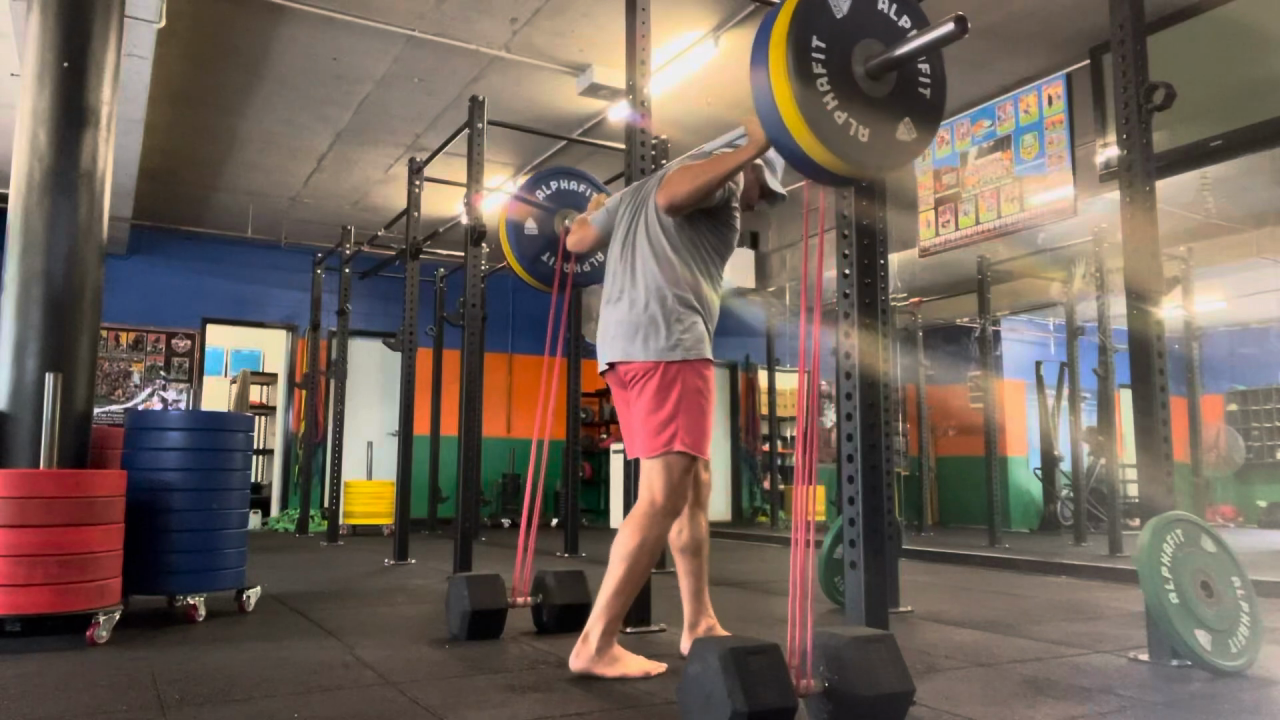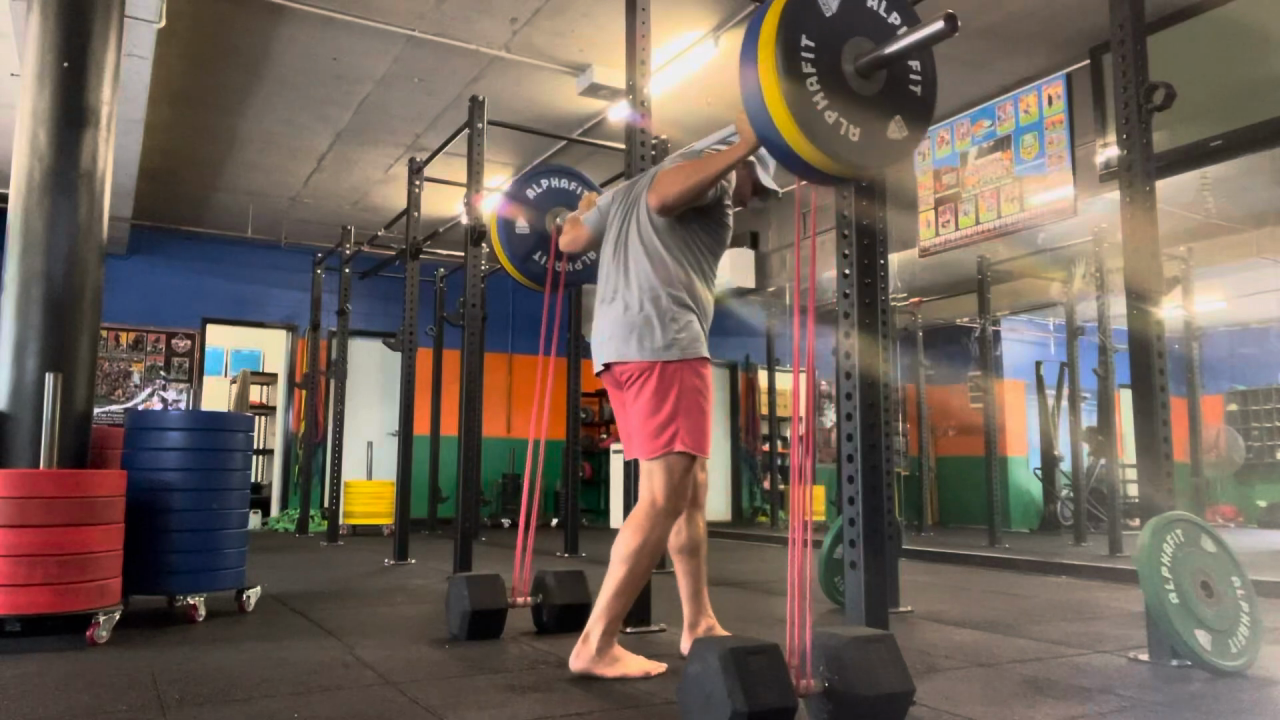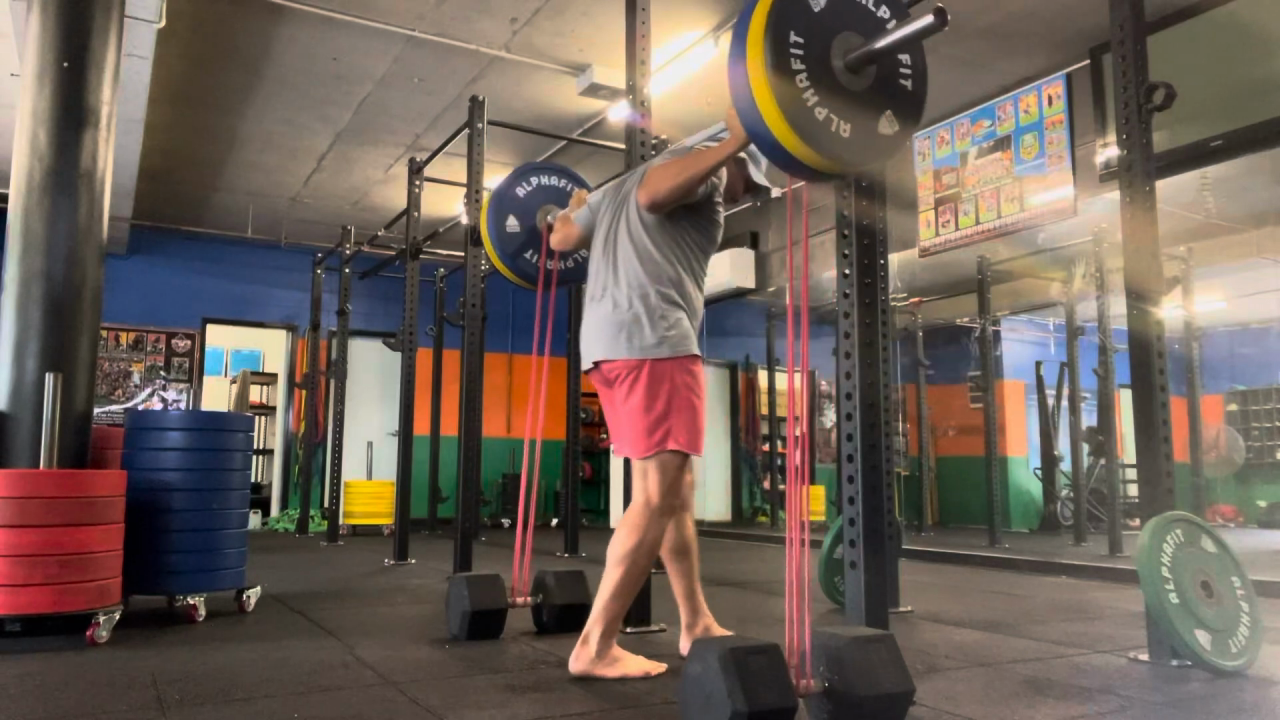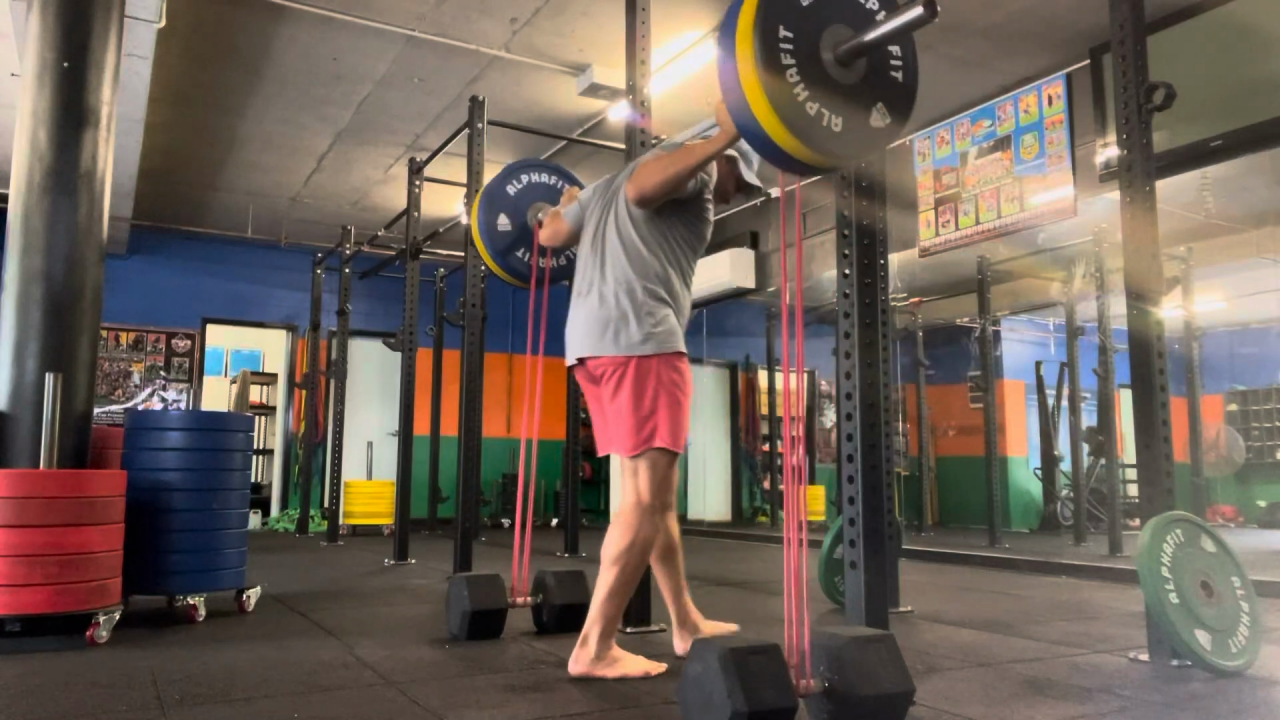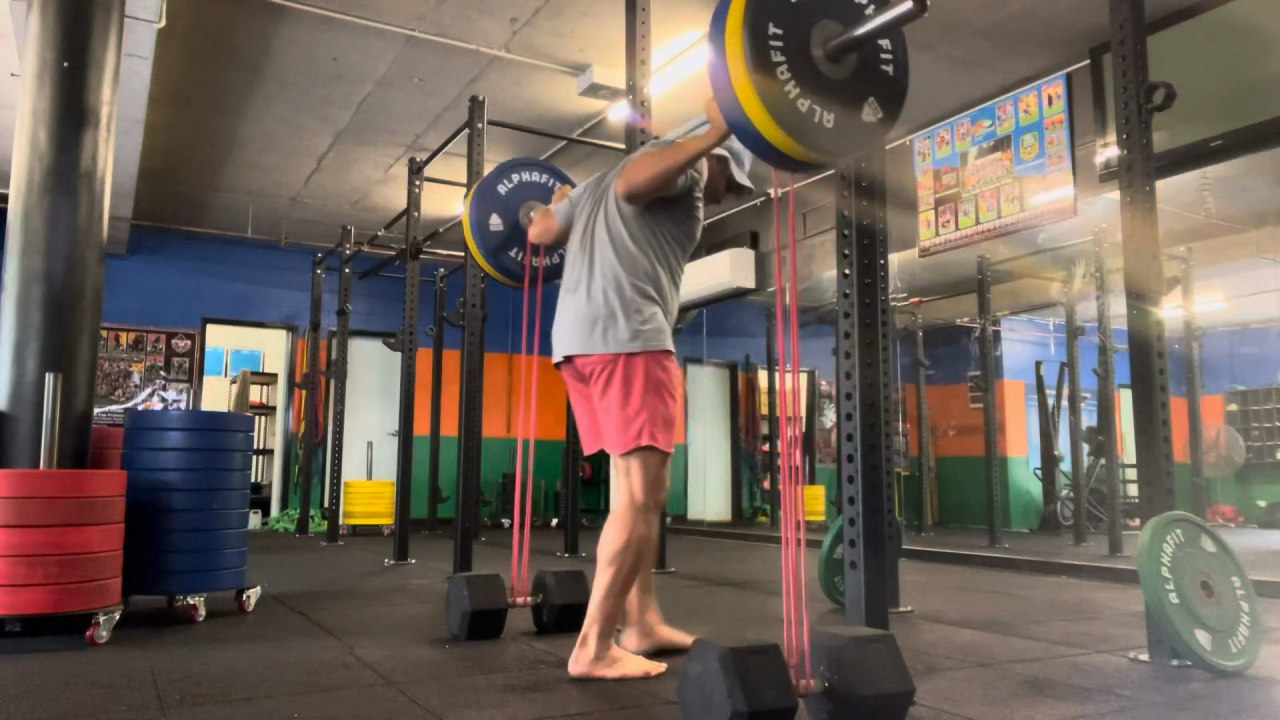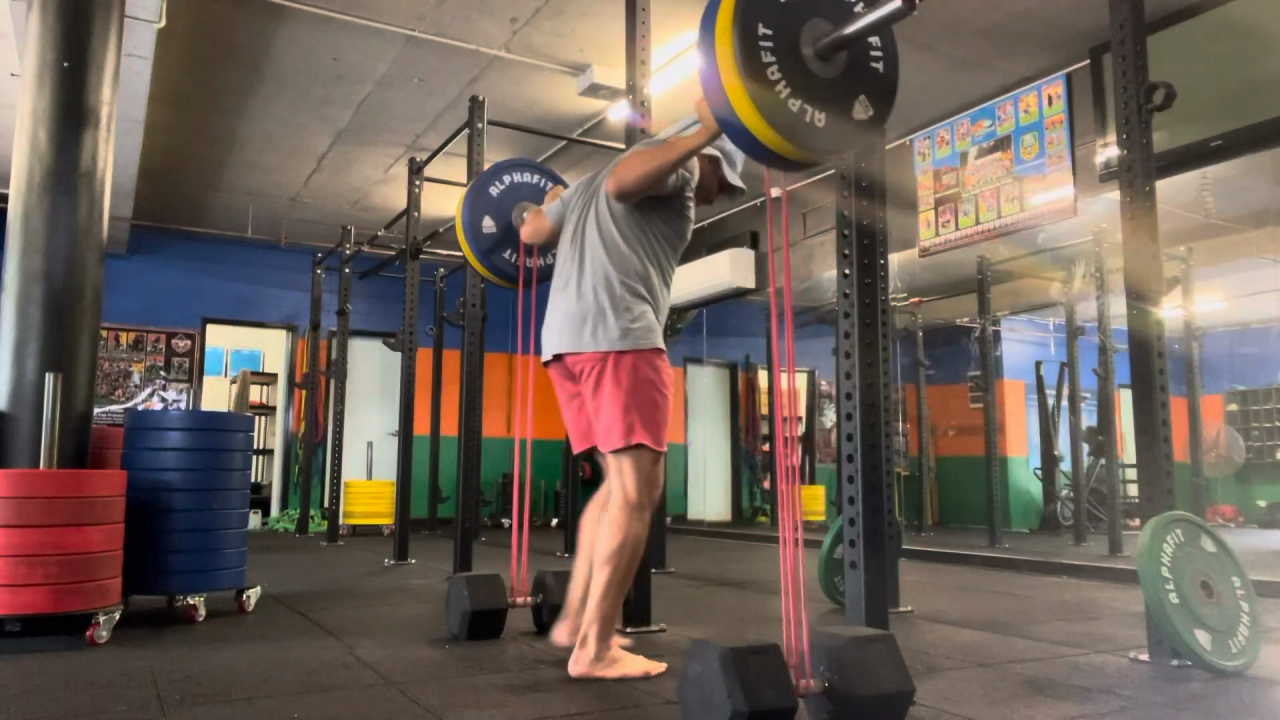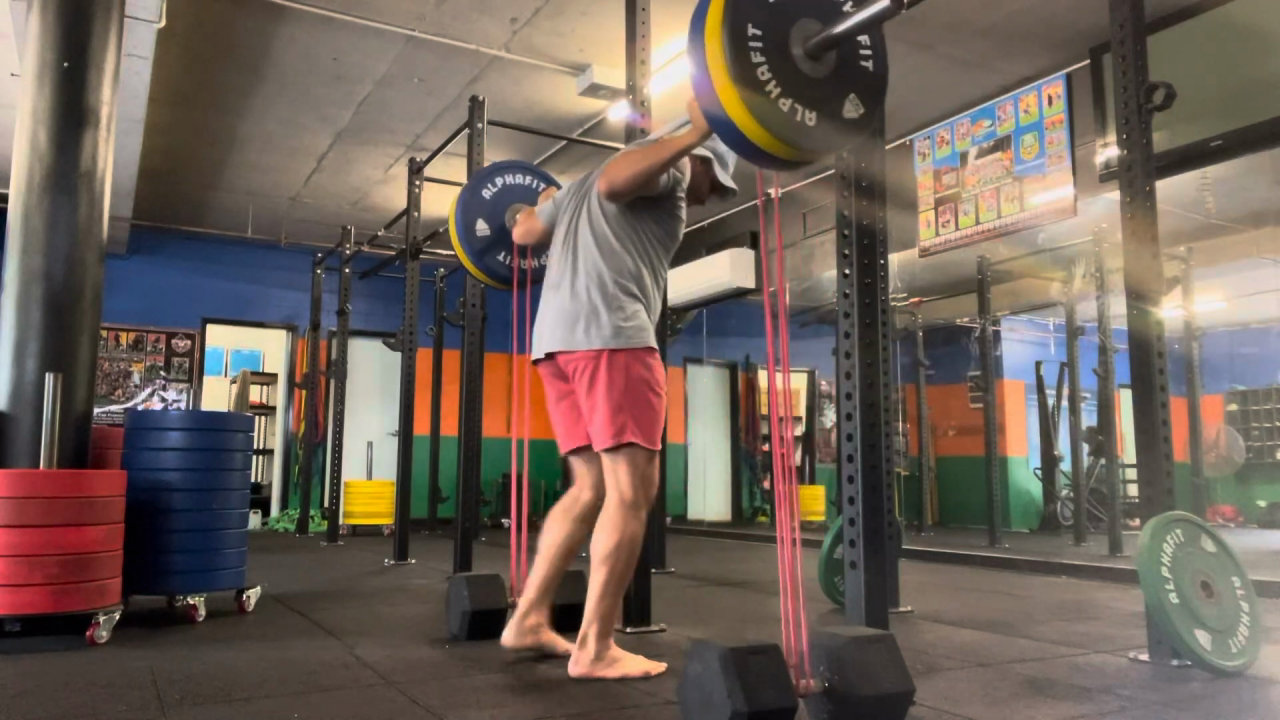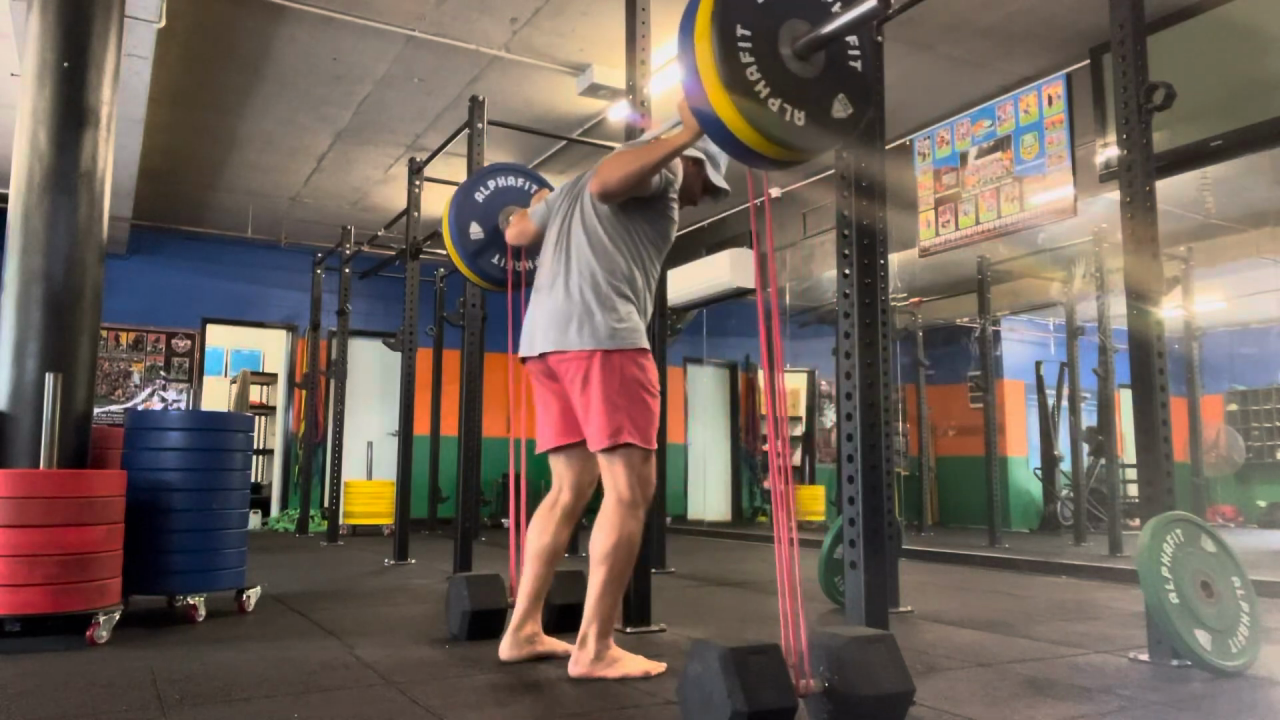
dt=0.1s
person 1, frame 1
left shoulder: (637, 191)
right shoulder: (719, 171)
left elbow: (577, 239)
right elbow: (674, 195)
left wrist: (595, 211)
right wrist: (755, 143)
left hip: (624, 346)
right hip: (667, 343)
left knee: (693, 486)
right knee: (664, 496)
left ankle: (700, 625)
right ankle: (596, 643)
person 1, frame 2
left shoulder: (628, 189)
right shoulder: (710, 168)
left elbow: (570, 239)
right elbow: (665, 196)
left wrist: (585, 210)
right wrist: (747, 143)
left hip: (618, 346)
right hip: (662, 343)
left knee: (689, 488)
right knee: (663, 497)
left ankle: (700, 624)
right ankle: (596, 644)
person 1, frame 3
left shoulder: (619, 187)
right shoulder: (700, 165)
left elbow: (561, 237)
right elbow: (654, 193)
left wrist: (577, 207)
right wrist: (736, 139)
left hip: (608, 345)
right hip: (653, 341)
left knee: (675, 489)
right knee: (657, 496)
left ankle: (698, 624)
right ankle: (596, 646)
person 1, frame 4
left shoulder: (609, 183)
right shoulder: (696, 164)
left elbow: (549, 234)
right elbow: (643, 188)
left wrist: (568, 203)
right wrist: (726, 134)
left hip: (592, 341)
right hip: (639, 338)
left knee: (653, 488)
right knee: (650, 492)
left ankle: (685, 619)
right ankle: (595, 647)
person 1, frame 5
left shoulder: (599, 181)
right shoulder: (688, 162)
left elbow: (540, 231)
right elbow: (633, 183)
left wrist: (560, 201)
right wrist: (716, 130)
left hip: (579, 339)
right hip: (627, 335)
left knee: (641, 486)
right knee: (642, 491)
left ankle: (640, 620)
right ankle: (595, 647)
person 1, frame 6
left shoulder: (588, 185)
right shoulder: (677, 164)
left elbow: (531, 231)
right elbow: (623, 181)
left wrist: (548, 202)
right wrist: (707, 130)
left hip: (566, 337)
right hip: (617, 334)
left knee: (621, 484)
right knee: (638, 489)
left ankle: (576, 615)
right ankle: (594, 647)
person 1, frame 7
left shoulder: (581, 187)
right shoulder: (672, 165)
left elbow: (524, 231)
right elbow: (614, 181)
left wrist: (542, 202)
right wrist: (698, 130)
left hip: (558, 337)
right hip: (609, 332)
left knee: (595, 485)
right knee: (633, 488)
left ankle: (528, 619)
right ankle: (595, 648)
person 1, frame 8
left shoulder: (574, 187)
right shoulder: (663, 166)
left elbow: (517, 233)
right elbow: (607, 181)
left wrist: (533, 206)
right wrist: (688, 132)
left hip: (547, 336)
right hip: (600, 334)
left knee: (573, 487)
right knee: (631, 486)
left ankle: (523, 629)
right ankle: (596, 648)
